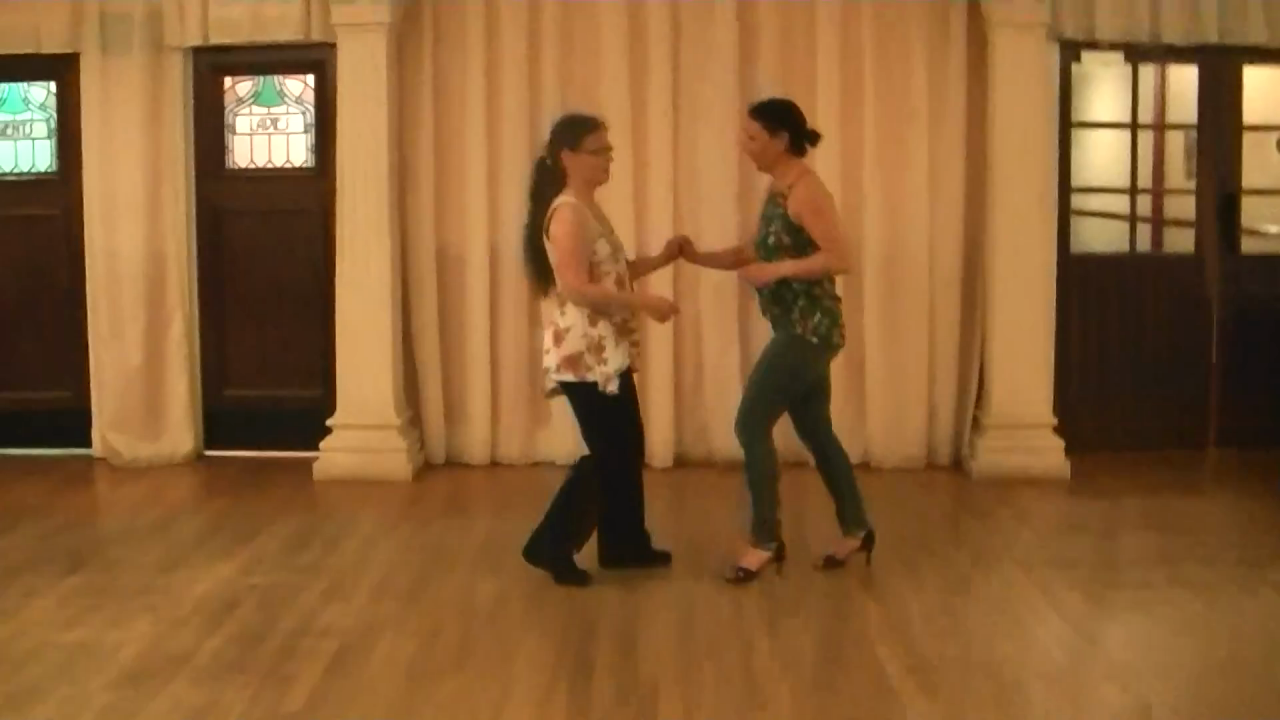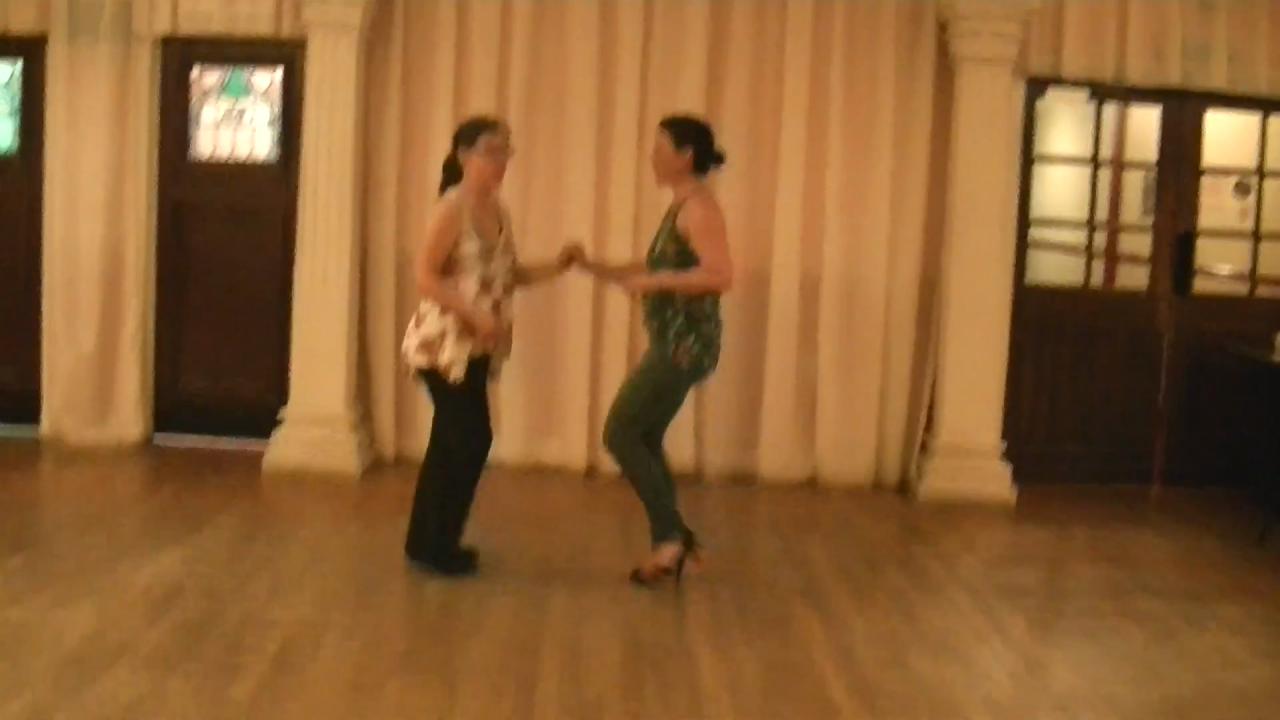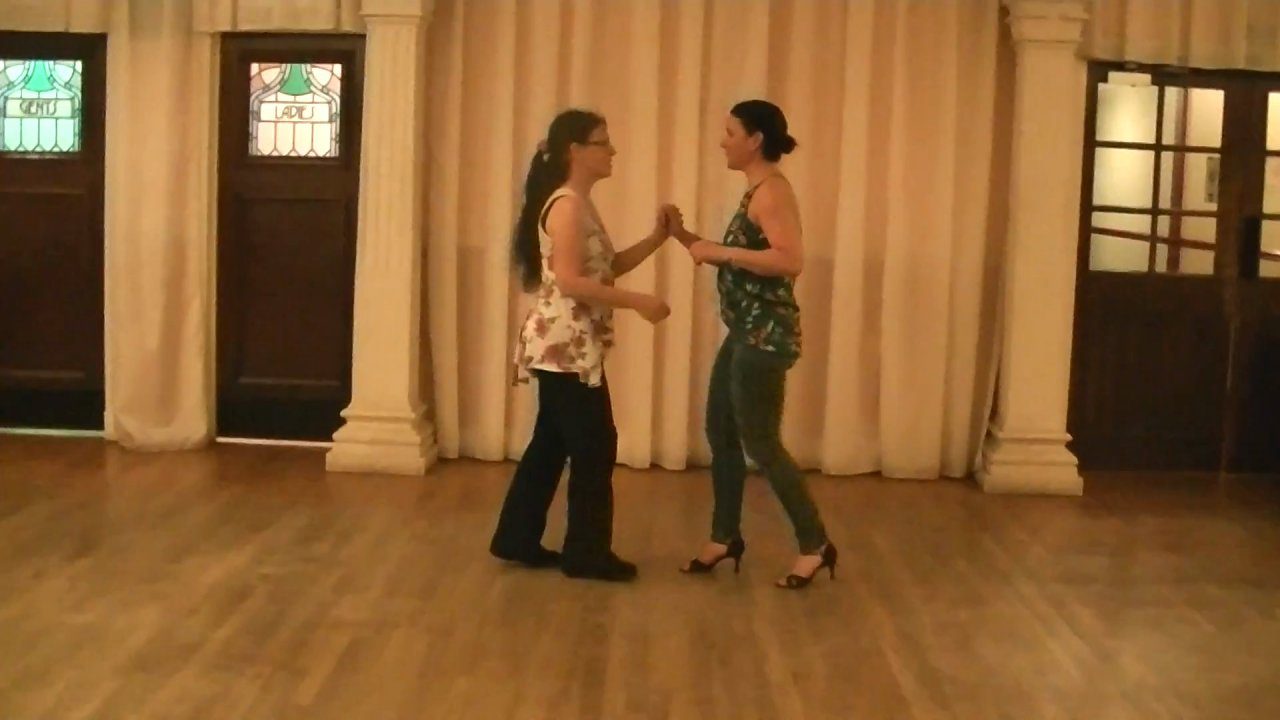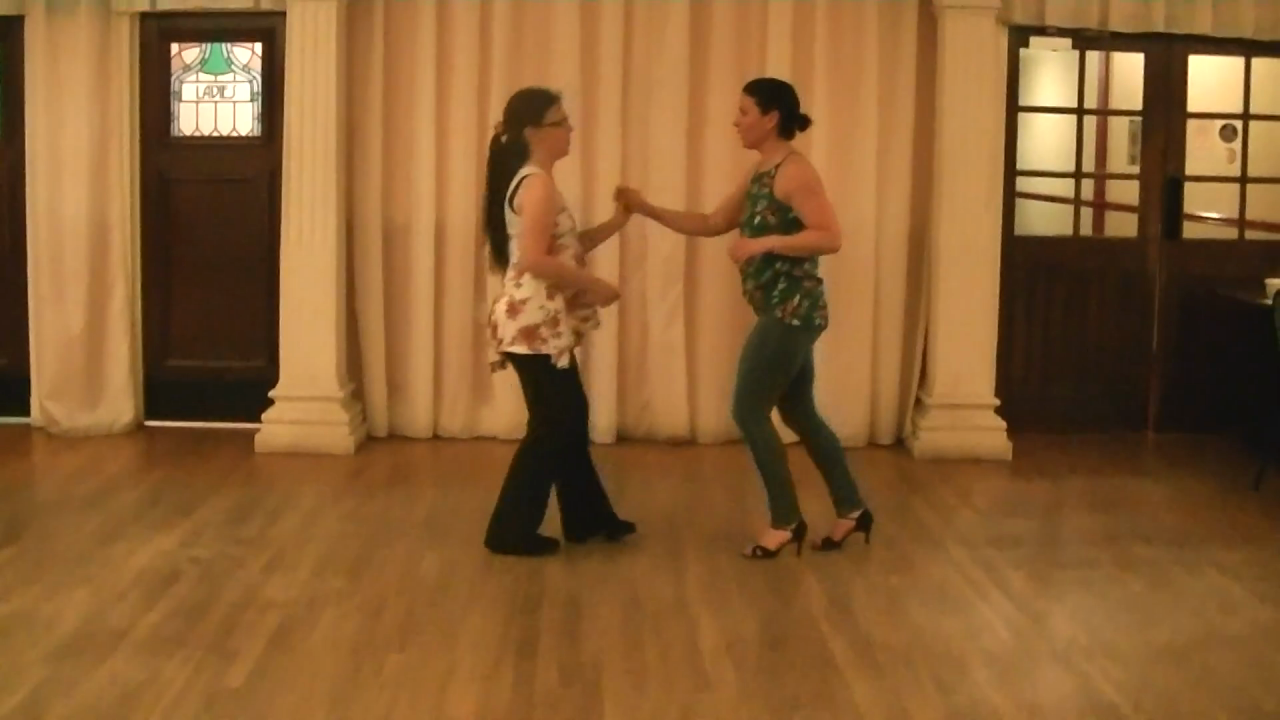
dt=1s
person 1, frame 1
left shoulder: (806, 190)
right shoulder: (778, 190)
left elbow: (839, 258)
right elbow: (752, 254)
left wrist: (776, 270)
right wrist: (696, 257)
left hip: (808, 328)
right hip: (796, 328)
left knee: (751, 425)
right knee: (815, 431)
left ankle: (766, 539)
right ankle: (855, 530)
person 1, frame 2
left shoulder: (699, 208)
right shoulder: (682, 207)
left elbow: (720, 276)
right elbow: (654, 272)
left wrist: (654, 280)
right wrist: (591, 266)
left hip: (685, 346)
right hip: (670, 344)
left knee: (620, 435)
right knee: (640, 440)
left ankle: (672, 535)
right ankle: (670, 542)
person 1, frame 3
left shoulder: (771, 192)
right shoulder: (756, 192)
left elbow: (790, 261)
left wrist: (721, 251)
right wrist: (686, 237)
left hip: (765, 335)
right hip: (747, 332)
left knee: (761, 443)
right knee: (720, 434)
left ankle: (814, 545)
right ankle: (725, 538)
person 1, frame 4
left shoulder: (795, 171)
right shoulder: (760, 173)
left elbow: (830, 237)
right elbow: (711, 224)
left wrist: (764, 243)
right wrist: (649, 210)
left hip: (791, 310)
right hip: (781, 311)
left knee: (749, 413)
right knee: (799, 413)
left ankle: (786, 520)
right ankle: (851, 509)
person 2, frame 1
left shoulder: (587, 209)
right shoulder: (568, 214)
right elbow: (577, 288)
left wrist: (662, 258)
right wrist: (645, 303)
left hip: (605, 350)
right hip: (584, 354)
left knee: (627, 446)
right knee: (608, 451)
left ankle: (626, 543)
right ankle: (550, 547)
person 2, frame 2
left shoulder: (499, 211)
right shoulder: (450, 208)
left elbow: (507, 275)
right elbow: (424, 277)
left wrist: (554, 266)
right wrist: (474, 314)
left hip: (475, 346)
right hip: (445, 342)
left knee: (453, 439)
right knee: (469, 439)
left ankle: (429, 540)
right ankle: (438, 543)
person 2, frame 3
left shoulder: (580, 203)
right shoulder: (567, 205)
left elbow: (606, 267)
right elbow: (569, 281)
left wrist: (656, 239)
right wrist: (637, 301)
left hip: (570, 344)
right hip: (565, 345)
left knee: (553, 441)
right knee: (596, 444)
left ankle: (515, 538)
right ankle: (587, 552)
person 2, frame 4
left shoulder: (536, 182)
right shoulder: (536, 184)
left elbow: (565, 248)
right elbow: (535, 259)
left wrist: (615, 223)
right wrist: (593, 284)
left hip: (546, 321)
right hip: (535, 323)
left knee: (568, 416)
right knee: (553, 422)
left ankle: (587, 515)
right ankle: (511, 528)
